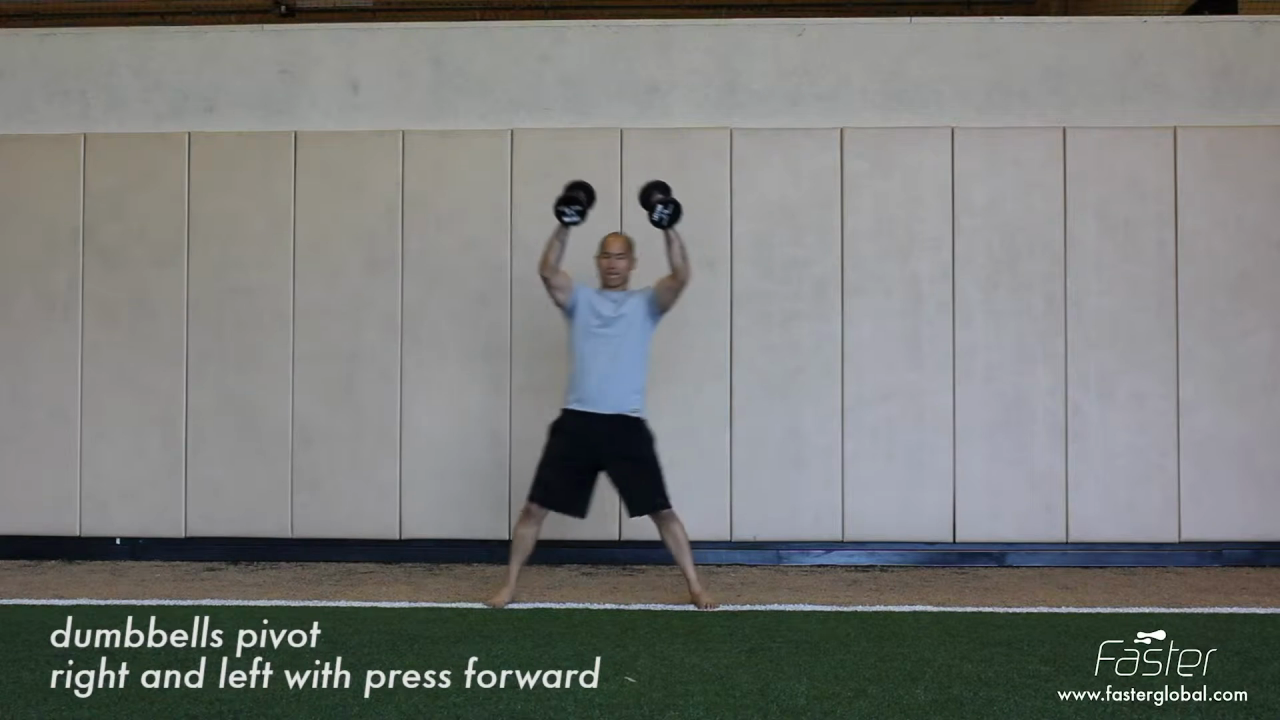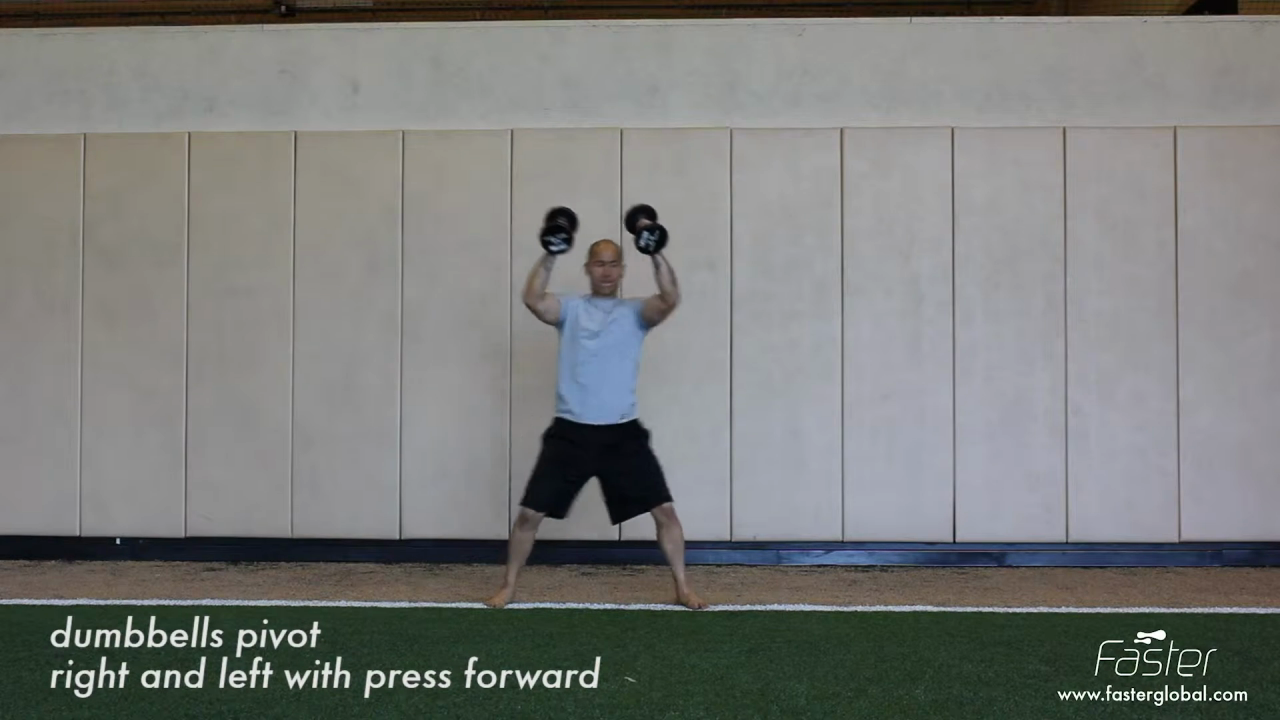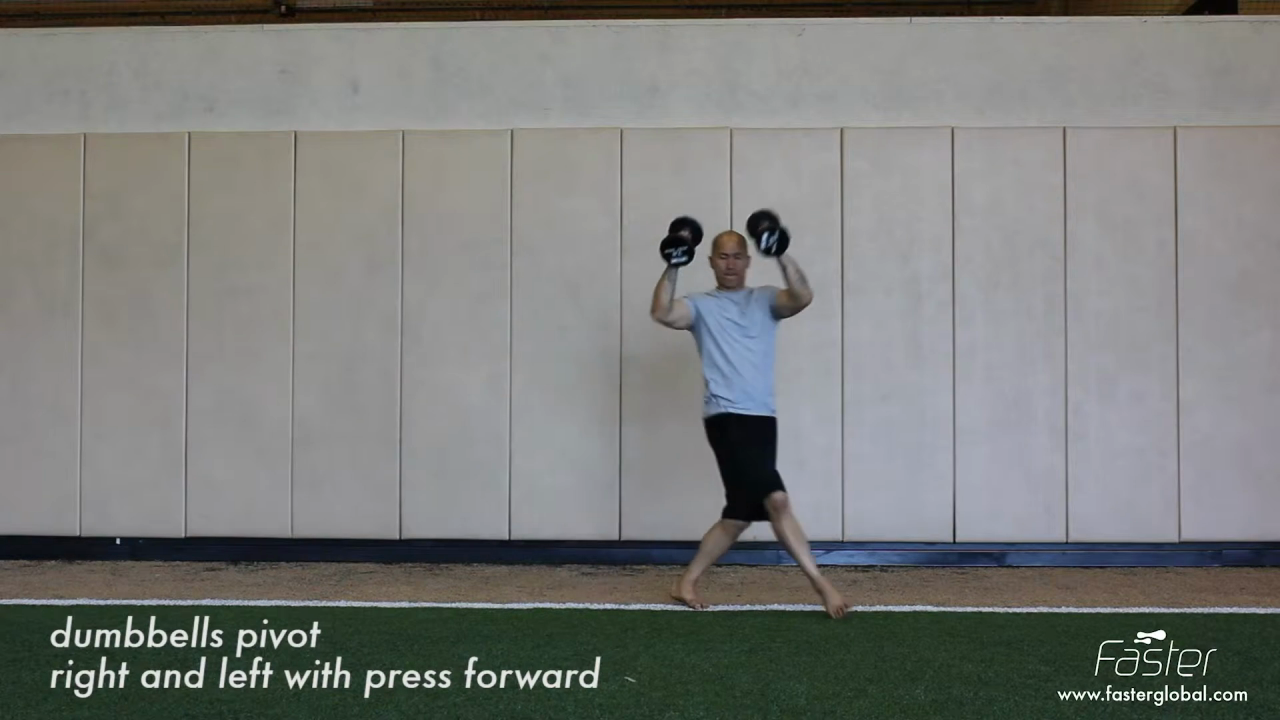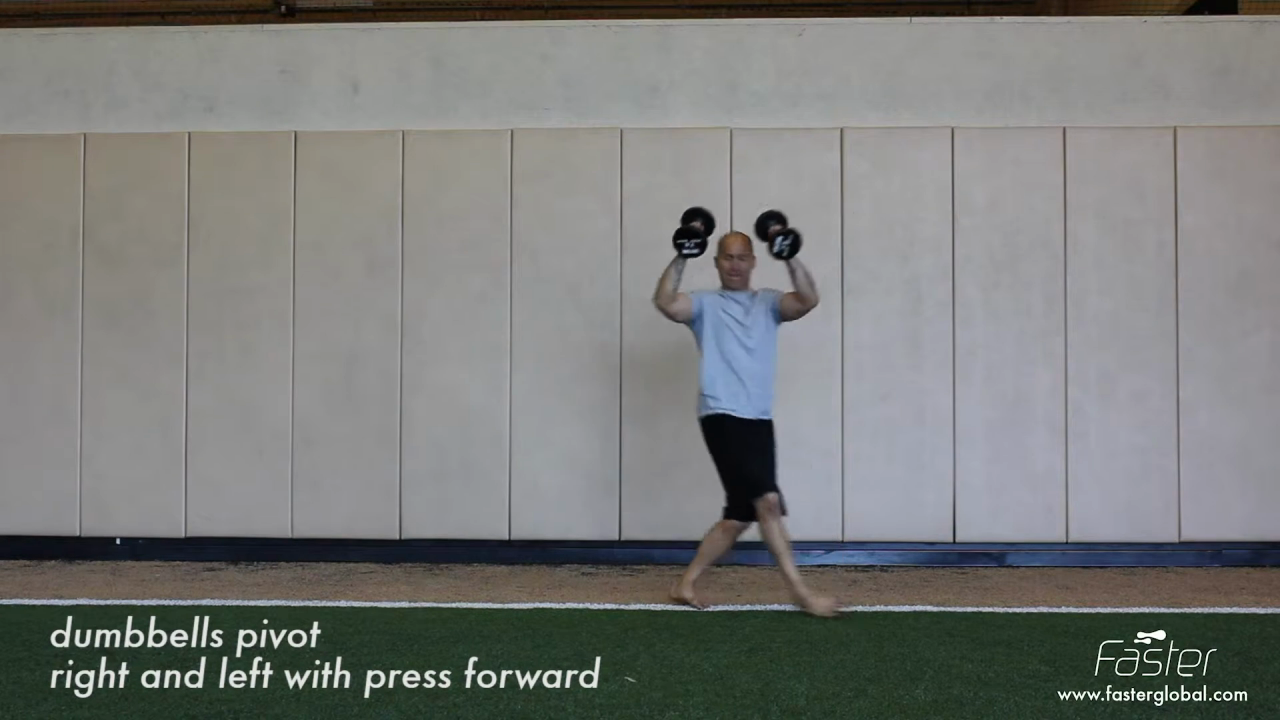
dt=1s
person 1, frame 1
left shoulder: (646, 304)
right shoulder: (581, 298)
left elbow: (681, 276)
right elbow: (549, 271)
left wrist: (668, 227)
right wrist: (564, 225)
left hip: (626, 426)
right hip: (576, 420)
left knee: (661, 511)
right knee: (534, 509)
left ankle: (694, 586)
right ankle: (509, 586)
person 1, frame 2
left shoulder: (636, 310)
right shoulder: (570, 306)
left elbow: (669, 301)
right elbow: (532, 299)
left wrist: (655, 254)
right wrist: (549, 255)
left hip: (622, 431)
right hip: (571, 430)
left knee: (663, 508)
right knee: (530, 513)
left ankle: (683, 586)
right ankle: (508, 587)
person 1, frame 3
left shoulder: (765, 300)
right shoulder: (701, 306)
left elbow: (803, 296)
right elbow: (661, 312)
left wrist: (781, 254)
right wrist: (674, 264)
left hip: (762, 418)
right hip: (726, 419)
left knee: (741, 514)
right knee: (776, 500)
left ankle: (688, 580)
right ankle: (824, 587)
person 1, frame 4
left shoulder: (768, 300)
right shoulder: (704, 302)
left elbow: (808, 300)
right elbow: (664, 302)
left wrist: (790, 258)
right wrist: (682, 257)
left hip: (758, 419)
right hip: (721, 416)
left knee: (741, 512)
right knee: (768, 500)
left ankle: (686, 582)
right ankle: (799, 590)
